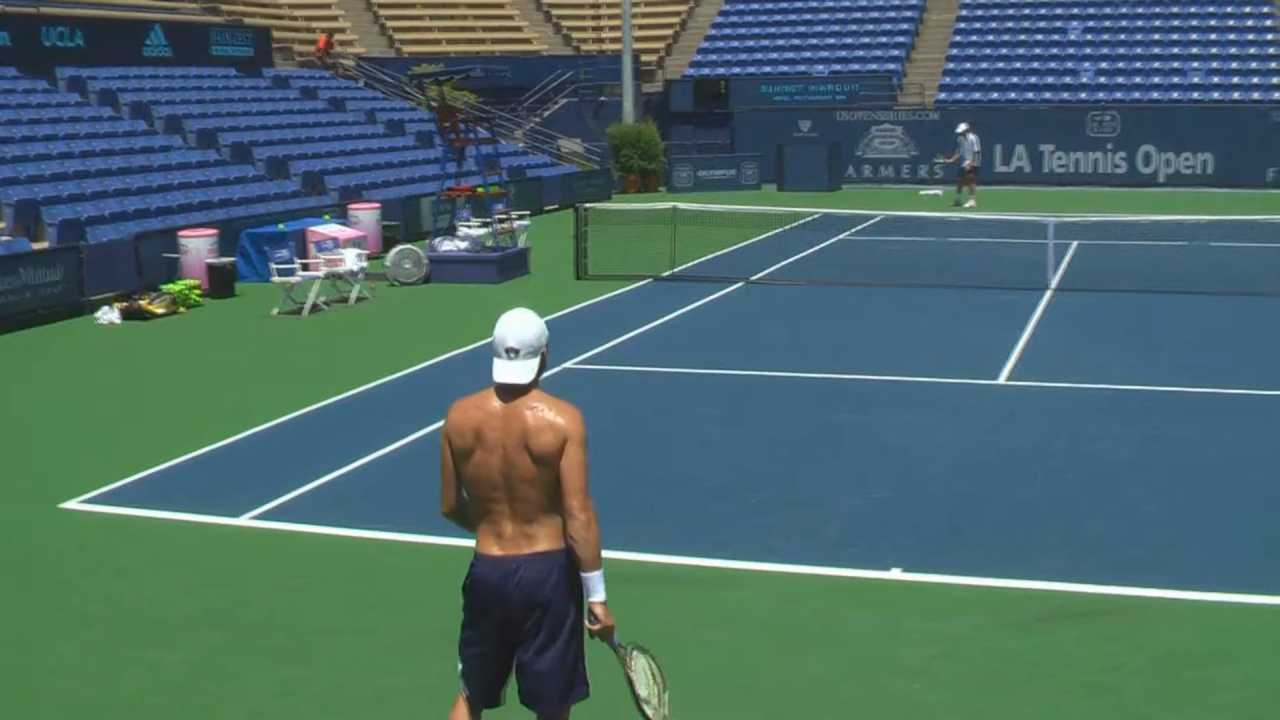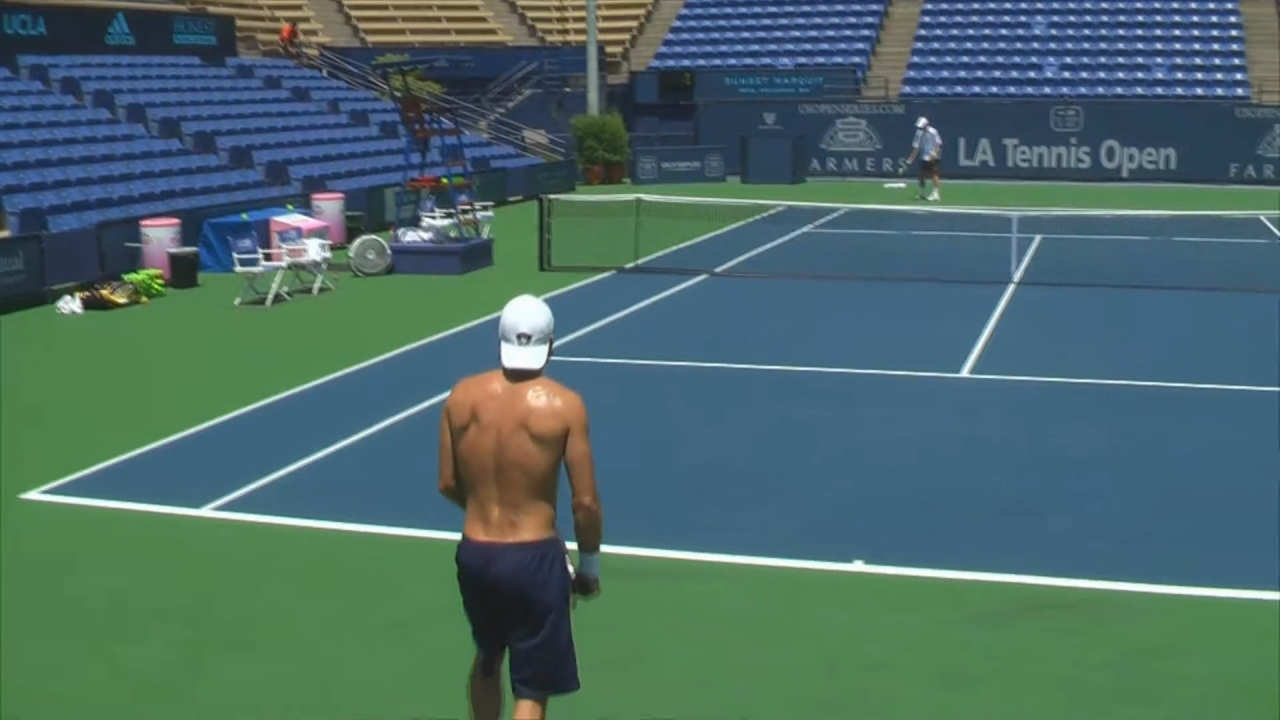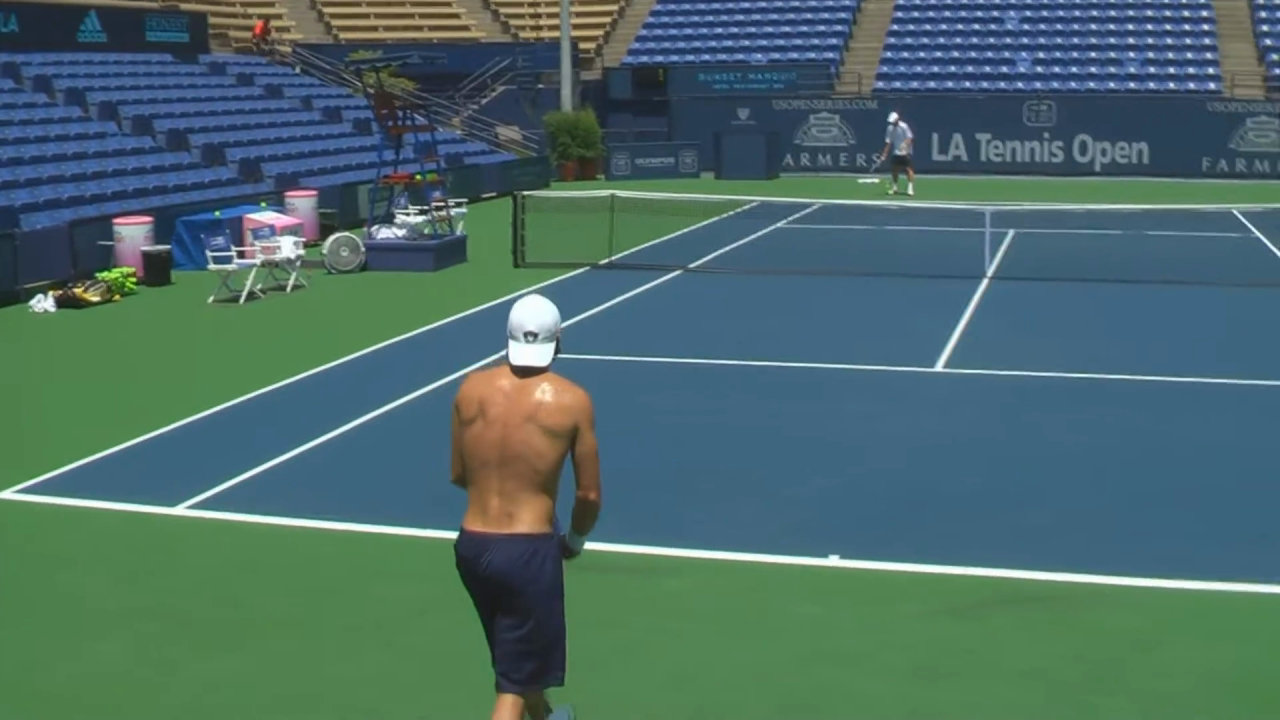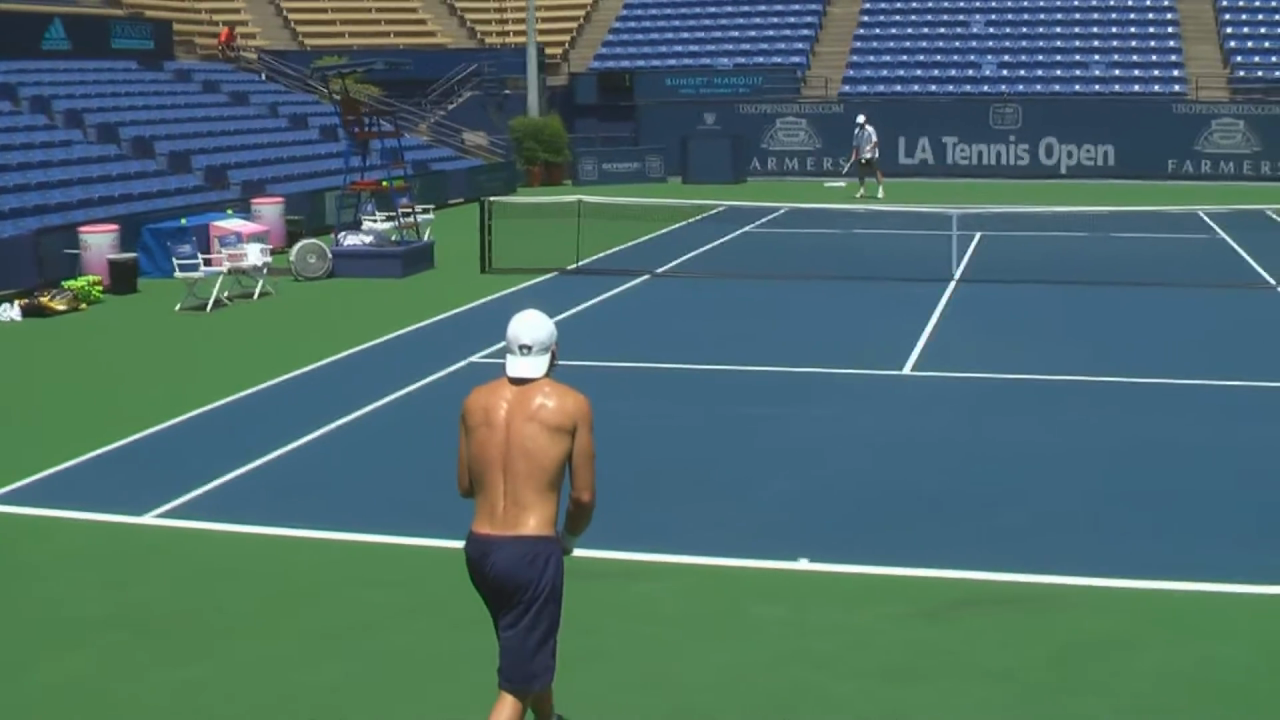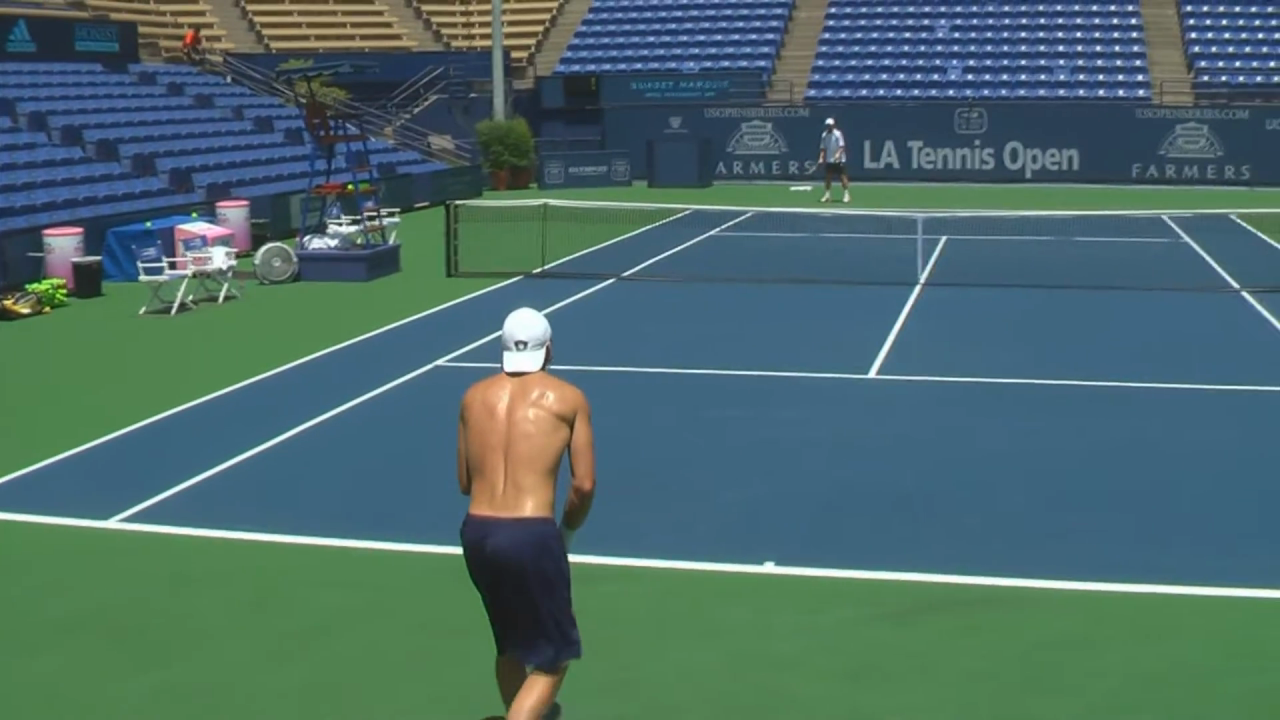
dt=0.7s
person 1, frame 1
left shoulder: (460, 416)
right shoulder: (562, 418)
left elbow: (451, 507)
right elbow: (578, 514)
right wrist: (597, 595)
left hip: (487, 570)
right hip: (548, 571)
person 1, frame 2
left shoulder: (462, 396)
right shoulder: (563, 404)
left elbow: (448, 484)
right elbow: (585, 502)
right wrist: (589, 565)
left hip: (473, 552)
right hip: (533, 558)
left knee: (486, 661)
person 1, frame 3
left shoulder: (471, 389)
right shoulder: (570, 400)
left elbow: (459, 475)
right elbow: (589, 494)
right wrist: (575, 539)
left hip: (471, 545)
right hip: (527, 550)
left knee: (515, 656)
right knee: (515, 684)
person 1, frame 4
left shoulder: (476, 401)
right shoulder: (570, 404)
left elbow: (466, 486)
right elbow: (583, 496)
right wrist: (568, 538)
left hip: (480, 548)
right hip: (531, 552)
left knee: (529, 656)
person 1, frame 5
left shoulder: (473, 397)
right shoulder: (567, 397)
left elbow: (465, 482)
right elbow: (584, 485)
right wrist: (566, 531)
left hip: (477, 532)
right hip: (531, 534)
left knee: (511, 648)
right knee: (551, 664)
